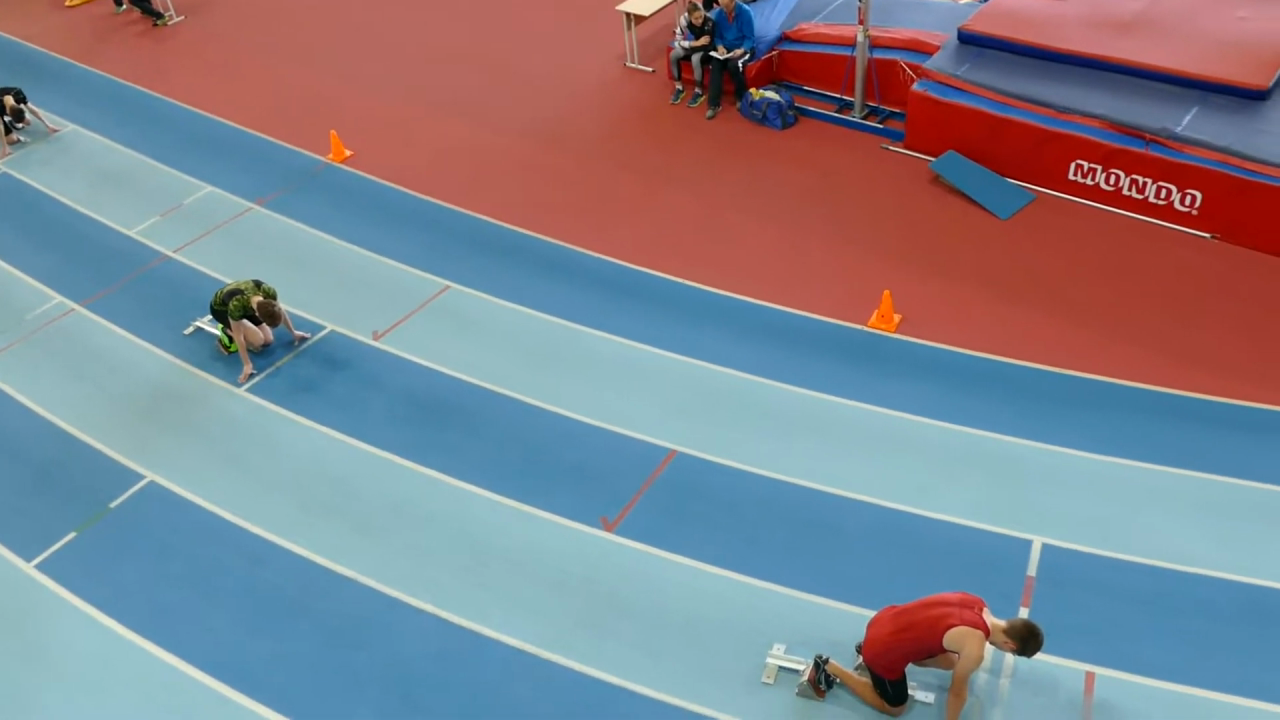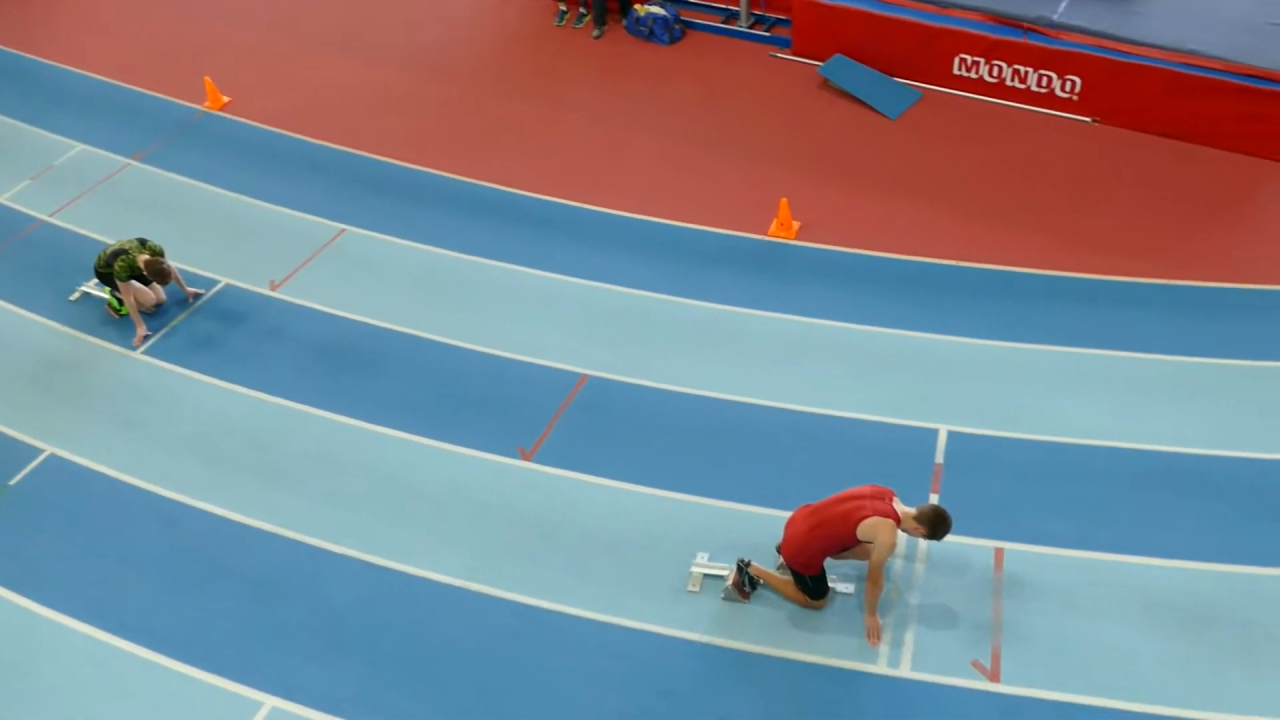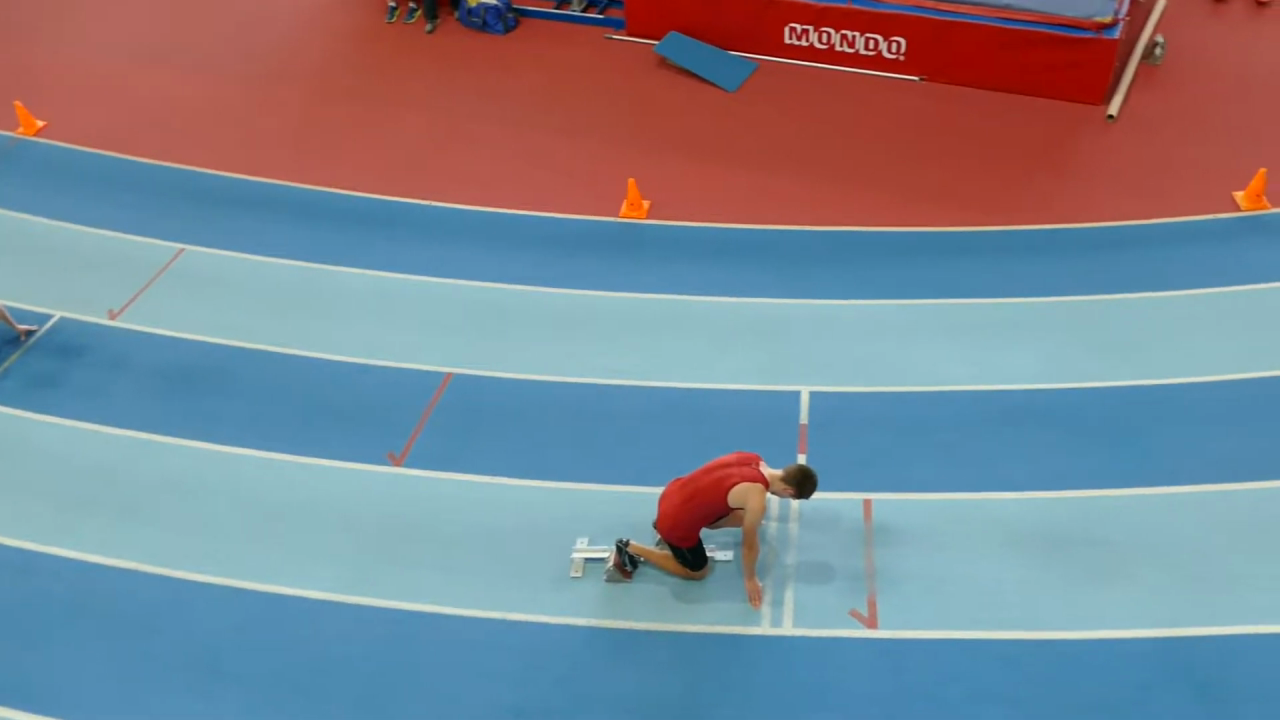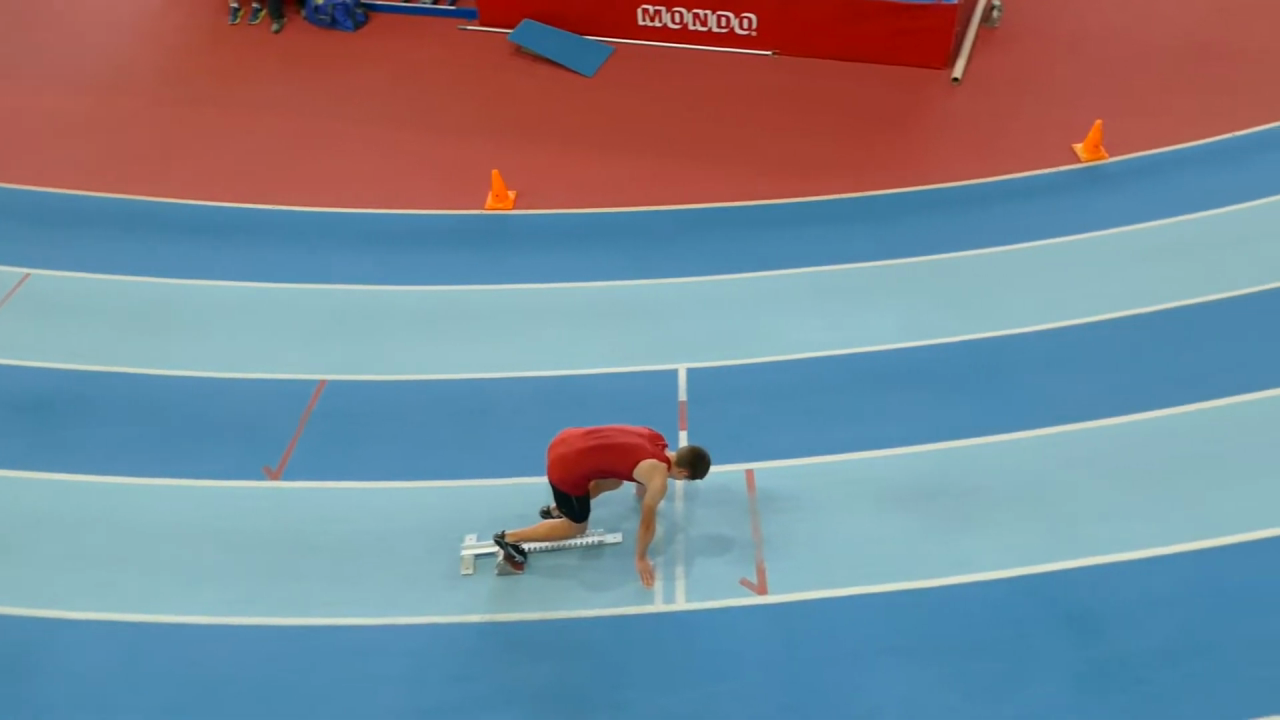
dt=1s
person 1, frame 1
left shoulder: (979, 605)
right shoulder: (975, 648)
right elbow: (957, 691)
left wrist: (959, 664)
left hip: (886, 619)
right hip: (882, 650)
left knee: (950, 662)
right ankle: (829, 668)
person 1, frame 2
left shoulder: (889, 495)
right shoulder: (887, 536)
right elbow: (874, 580)
left wrist: (876, 554)
right wrist: (871, 616)
left hip: (801, 518)
right hip: (801, 549)
left knee: (866, 552)
right knee: (817, 601)
right ankle: (751, 570)
person 1, frame 3
left shoulder: (755, 460)
right shoulder: (757, 500)
right elbow: (749, 545)
left wrist: (751, 520)
right wrist: (750, 580)
left hip: (673, 494)
right hip: (676, 523)
left knee: (739, 517)
right knee: (698, 572)
right ankle: (630, 549)
person 1, frame 4
left shoulder: (657, 440)
right shoulder: (658, 479)
right elbow: (647, 522)
left wrist: (643, 493)
right wrist: (641, 559)
left hip: (566, 440)
right hip: (566, 467)
right knee: (577, 526)
left ankle: (555, 510)
right ankle: (509, 539)
